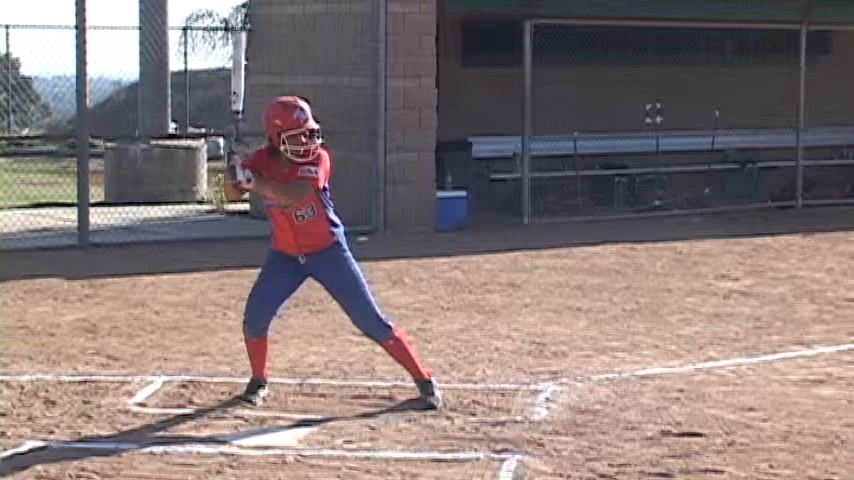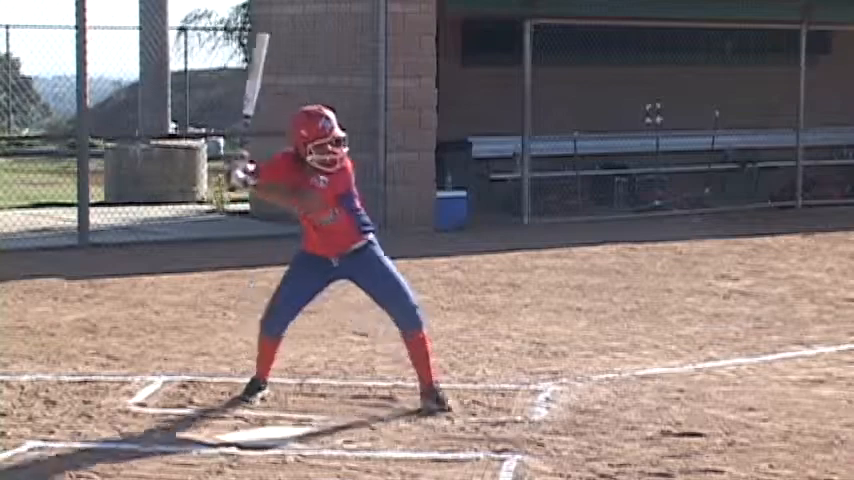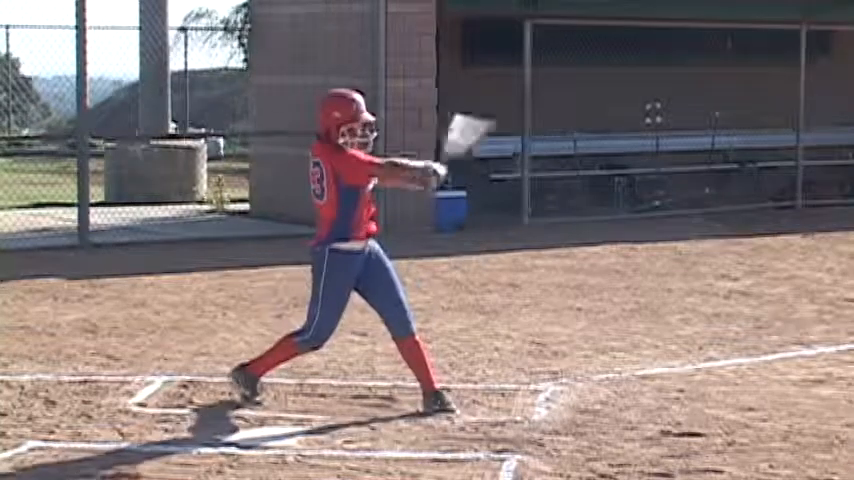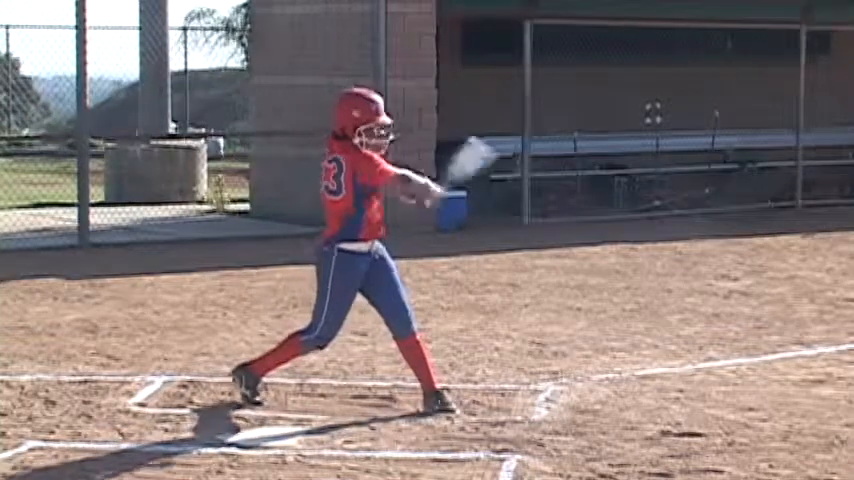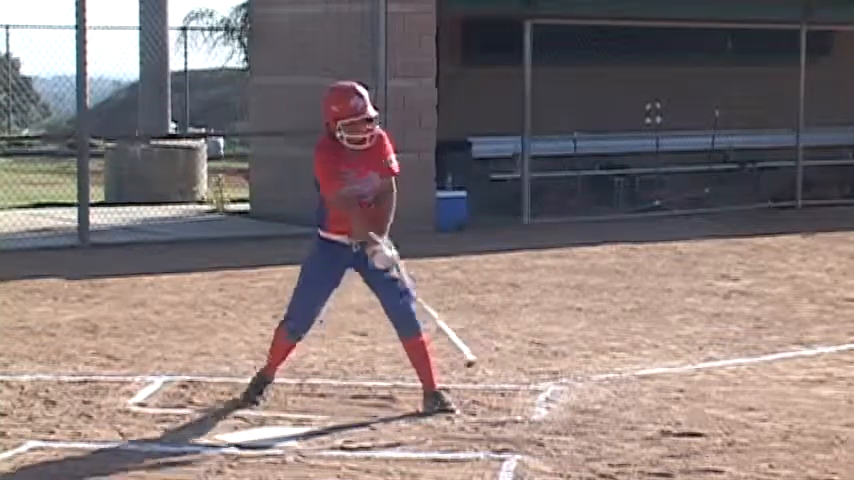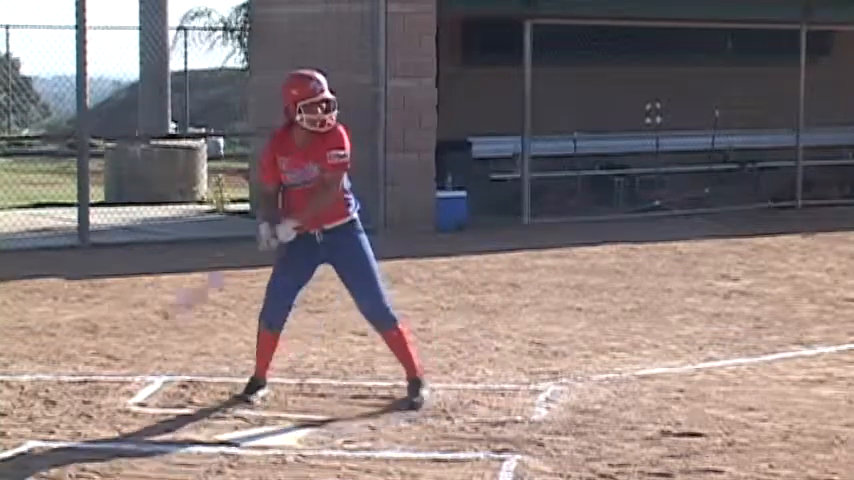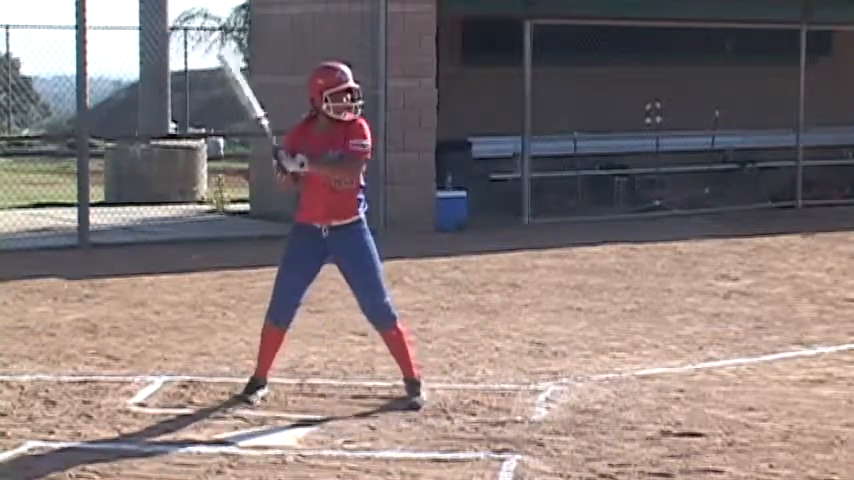
dt=0.4s
person 1, frame 1
left shoulder: (319, 158)
right shoulder: (262, 159)
left elbow: (295, 195)
right elbow: (232, 194)
left wrist: (255, 182)
right wrist: (234, 175)
left hip: (328, 250)
right hip: (285, 254)
left knee: (371, 319)
right knee: (255, 317)
left ankle: (423, 380)
right ankle: (259, 381)
person 1, frame 2
left shoulder: (341, 168)
right shoulder: (288, 163)
left elbow: (299, 202)
right elbow: (253, 178)
left wrist: (255, 185)
right wrist: (247, 173)
left hip: (359, 251)
right hip: (315, 255)
left knee: (408, 313)
right knee: (274, 319)
left ankle: (429, 389)
right ankle: (260, 380)
person 1, frame 3
left shoulder: (336, 149)
right shoulder: (338, 157)
left elbow: (380, 171)
right elbow: (385, 172)
left wrist: (419, 174)
right wrist: (426, 168)
left hip: (365, 249)
right hip: (336, 256)
left knee: (401, 321)
right knee: (315, 333)
left ankle: (431, 392)
right ankle: (249, 373)
person 1, frame 4
left shoulder: (341, 146)
right shoulder: (358, 158)
right elbow: (400, 181)
left wrist: (414, 187)
right wrist: (426, 186)
left hip: (370, 250)
right hip: (343, 255)
left knee: (403, 322)
right knee: (320, 334)
left ankle: (432, 392)
right ankle: (250, 372)
person 1, frame 5
left shoulder: (380, 141)
right shoulder: (326, 153)
left elbow: (388, 195)
right elbow: (346, 208)
left wrist: (381, 240)
right wrist: (374, 245)
left hip: (372, 242)
right hip: (332, 244)
left knee: (406, 314)
right knee: (299, 317)
left ankle: (432, 391)
right ankle: (266, 375)
person 1, frame 6
left shoulder: (335, 135)
right shoulder: (277, 144)
left elbow: (331, 189)
right elbow: (270, 193)
left wrist: (294, 222)
right wrist: (269, 222)
left hip: (343, 230)
right hip: (299, 236)
left knee: (376, 306)
right knee: (274, 307)
left ankle: (414, 378)
right ankle: (259, 379)
person 1, frame 7
left shoulder: (357, 128)
right shoulder: (300, 133)
left elbow: (351, 172)
right elbow: (286, 178)
left wrist: (306, 163)
right wrist: (284, 164)
left hip: (350, 228)
right hip: (308, 229)
left knee: (378, 306)
right knee: (281, 305)
left ankle: (412, 380)
right ankle: (259, 378)
